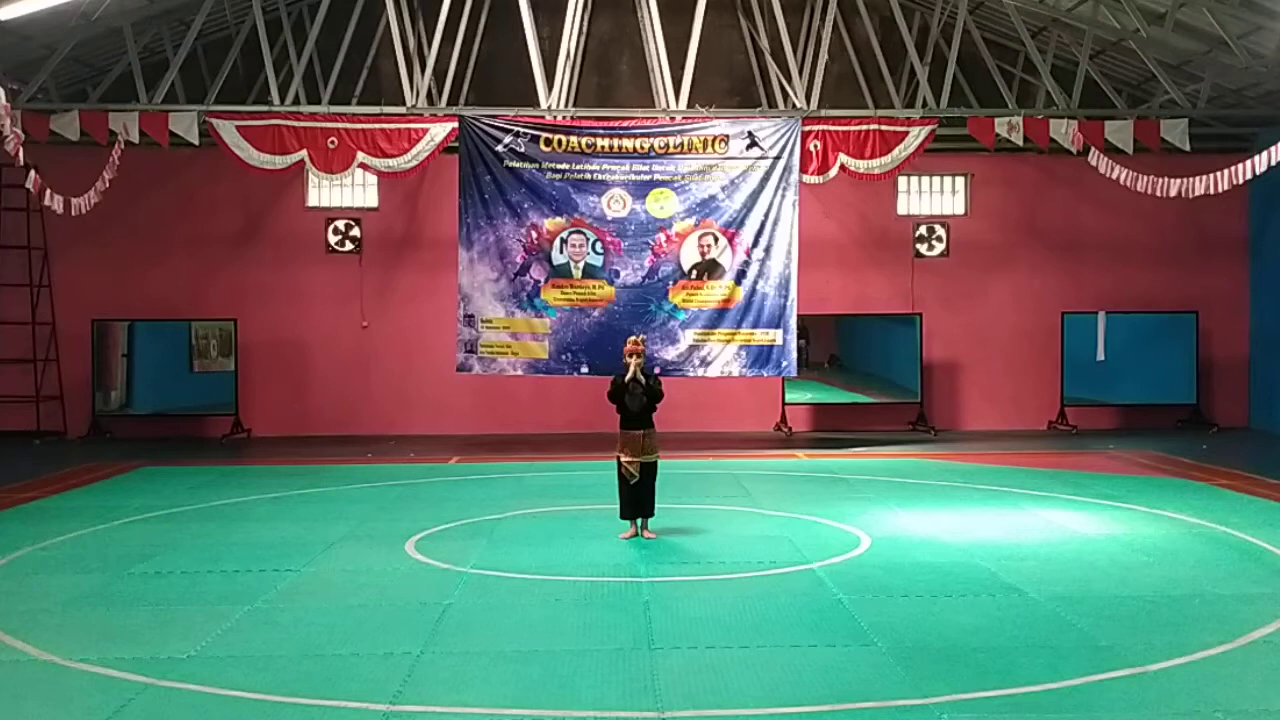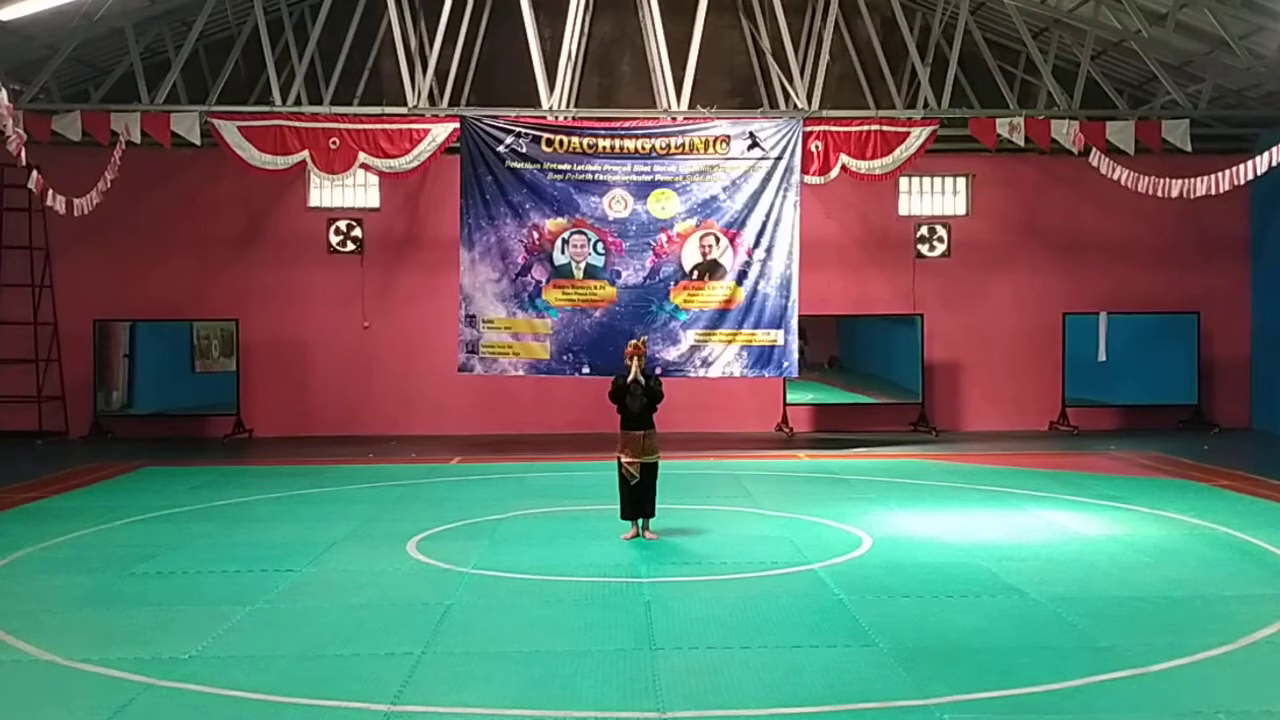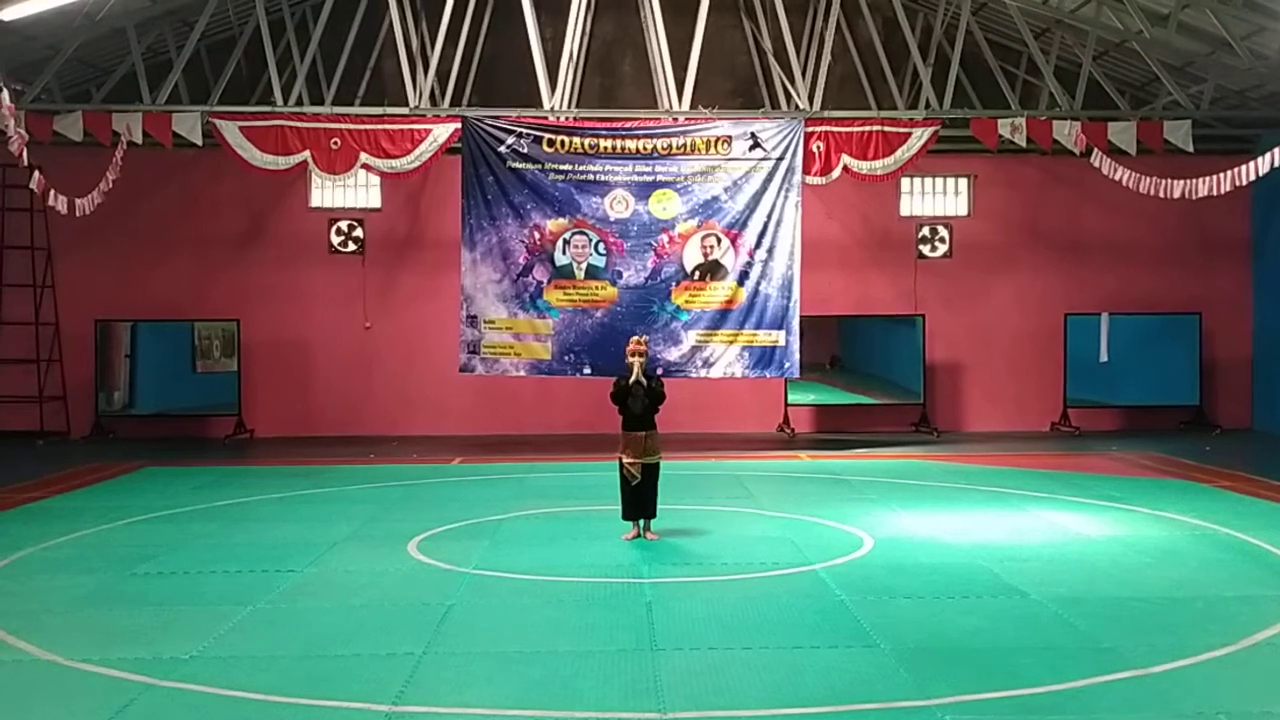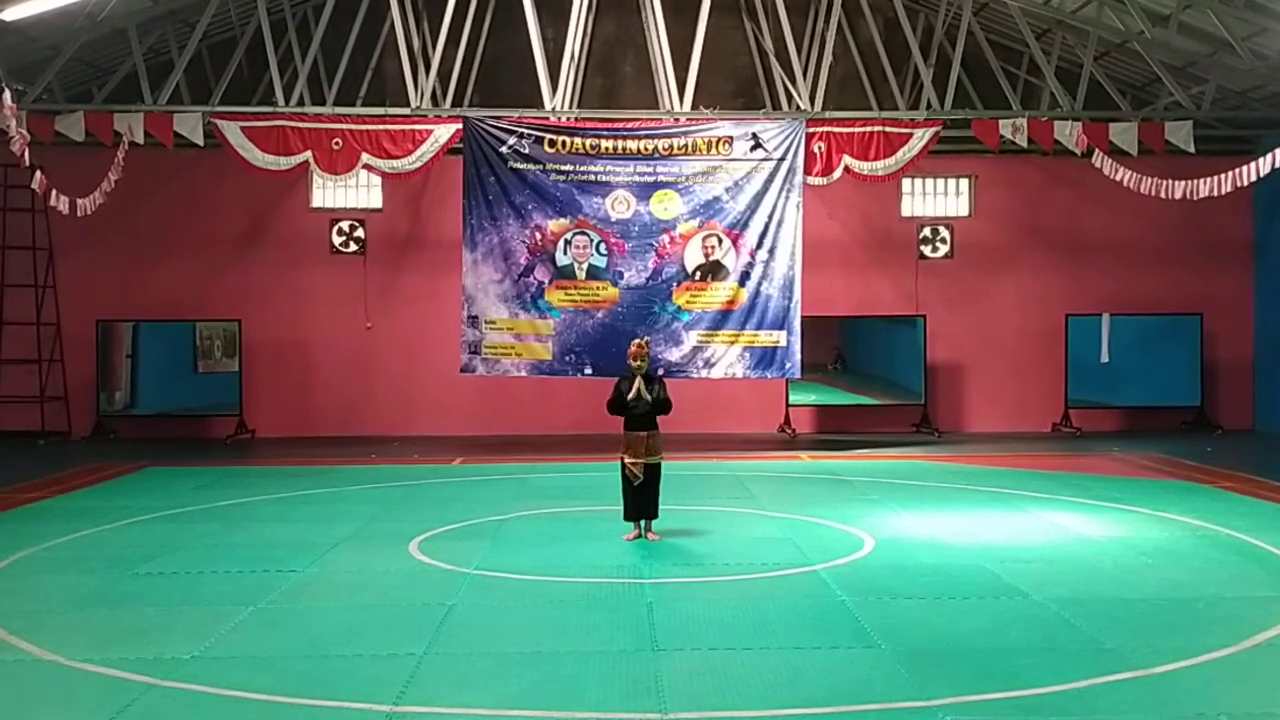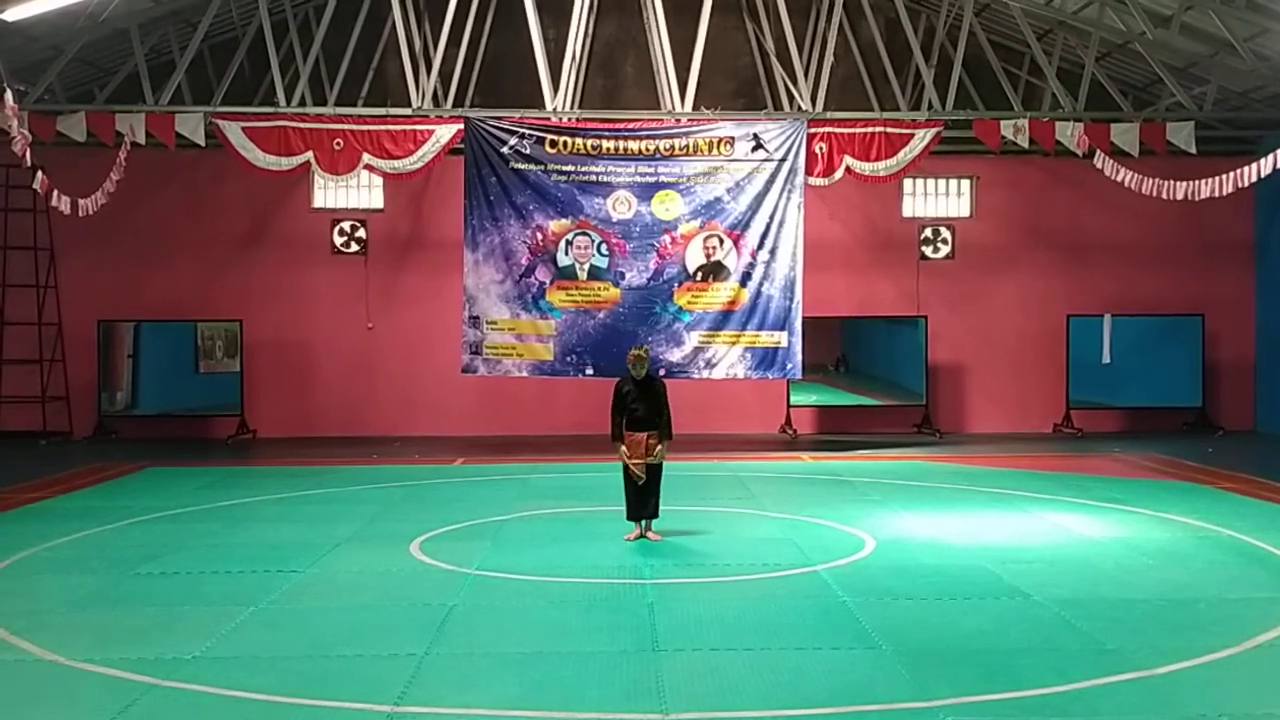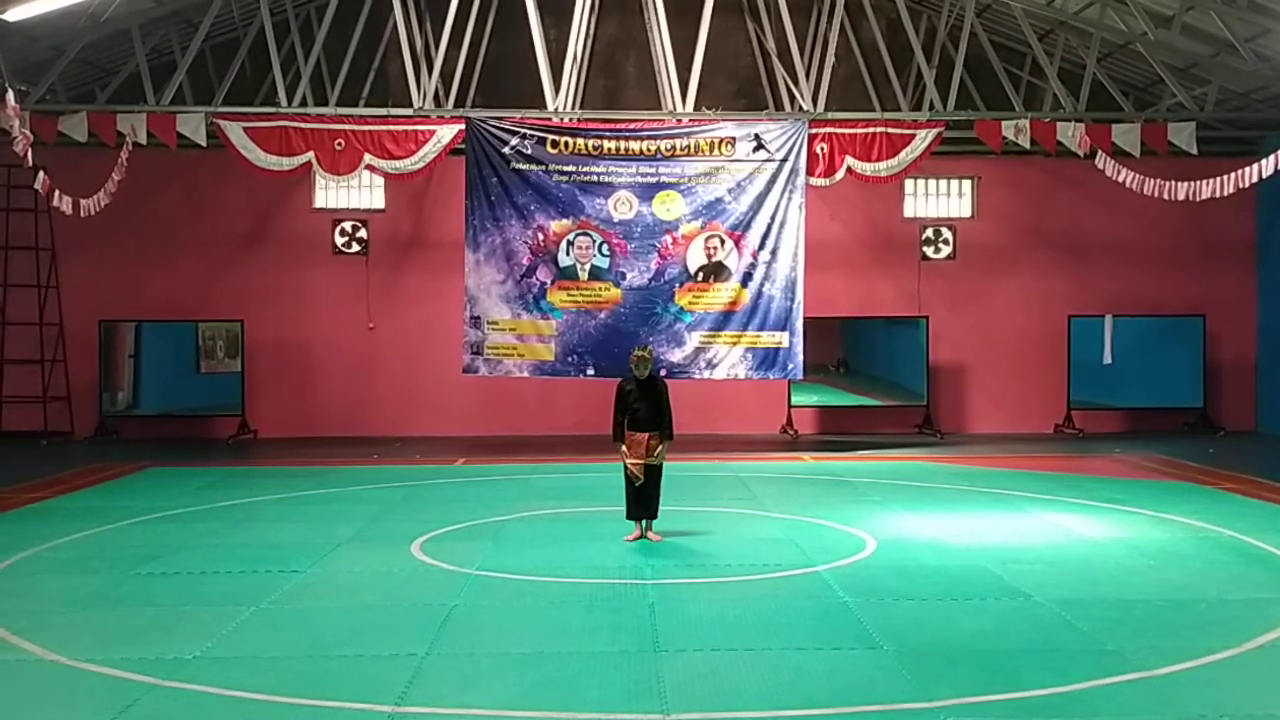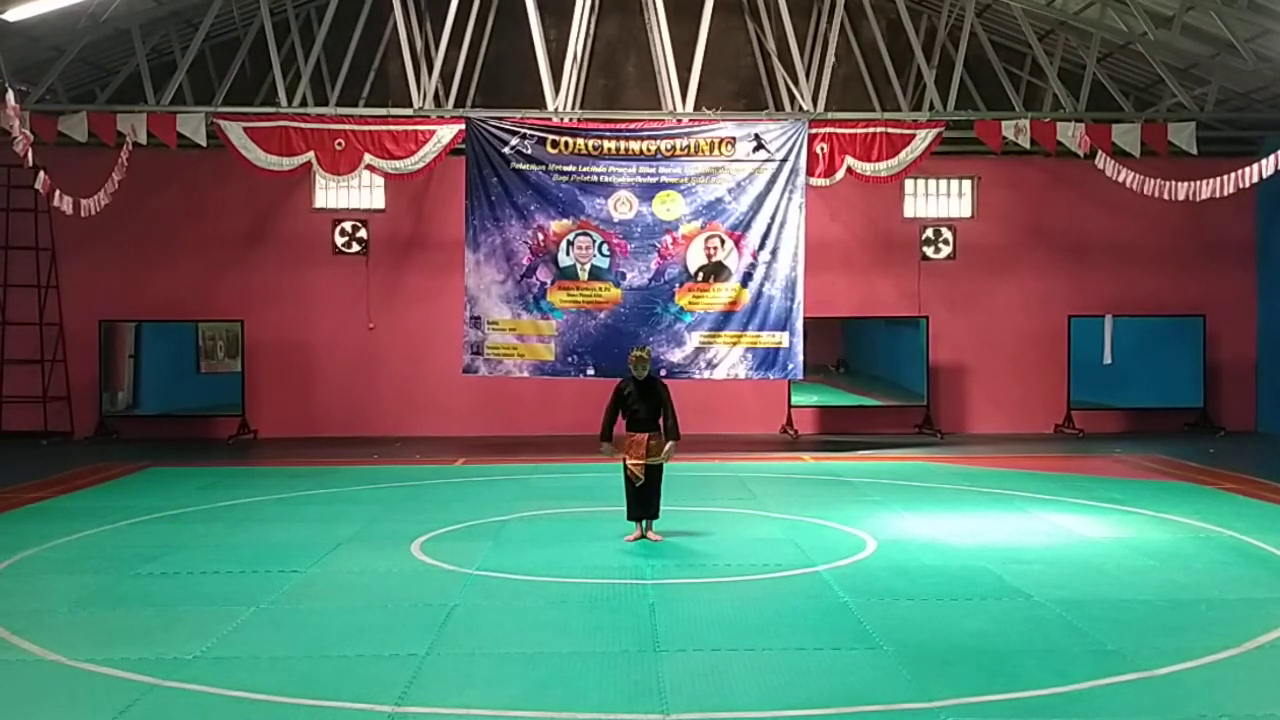
dt=0.5s
person 1, frame 1
left shoulder: (652, 379)
right shoulder: (619, 380)
left elbow: (658, 397)
right elbow: (612, 397)
left wrist: (641, 378)
right wrist: (628, 377)
left hip: (647, 435)
right hip: (627, 435)
left knee: (647, 481)
right knee: (627, 481)
left ankle: (645, 525)
right ankle: (632, 526)
person 1, frame 2
left shoulder: (652, 380)
right shoulder: (620, 380)
left elbow: (657, 398)
right elbow: (614, 397)
left wrist: (641, 379)
right wrist: (630, 378)
left hip: (648, 435)
right hip: (627, 436)
left knee: (648, 482)
right knee: (627, 481)
left ankle: (646, 526)
right ankle: (634, 526)
person 1, frame 3
left shoulder: (654, 381)
right shoulder: (622, 381)
left elbow: (659, 399)
right elbow: (616, 399)
left wrist: (643, 380)
right wrist: (632, 379)
left hip: (649, 436)
right hip: (629, 436)
left knee: (649, 483)
right knee: (629, 482)
left ankle: (647, 527)
right ankle: (635, 527)
person 1, frame 4
left shoulder: (657, 382)
right shoulder: (623, 383)
left elbow: (666, 407)
right elbow: (612, 408)
left wrist: (647, 396)
right wrist: (630, 395)
left hip: (651, 437)
right hip: (630, 437)
left knee: (651, 483)
right knee: (631, 483)
left ankle: (648, 527)
right ankle: (636, 527)
person 1, frame 5
left shoulder: (657, 384)
right shoulder: (622, 385)
left elbow: (664, 414)
right elbow: (616, 416)
left wrist: (664, 442)
right wrist: (618, 443)
left hip: (652, 439)
right hip: (631, 439)
left knee: (652, 483)
right knee: (632, 484)
left ankle: (648, 527)
right ankle: (637, 527)
person 1, frame 6
left shoulder: (659, 385)
right shoulder: (624, 386)
left elbow: (666, 415)
right elbow: (619, 416)
left wrist: (665, 443)
right wrist: (619, 443)
left hip: (653, 440)
right hip: (632, 440)
left knee: (652, 485)
right knee: (633, 484)
left ankle: (649, 527)
right ankle: (638, 527)
person 1, frame 7
left shoulder: (658, 386)
right shoulder: (623, 386)
left elbow: (668, 413)
right elbow: (611, 413)
left wrist: (671, 440)
right wrist: (606, 440)
left hip: (654, 440)
right hip: (632, 440)
left knee: (653, 485)
right knee: (633, 484)
left ankle: (649, 527)
right ankle: (638, 527)
